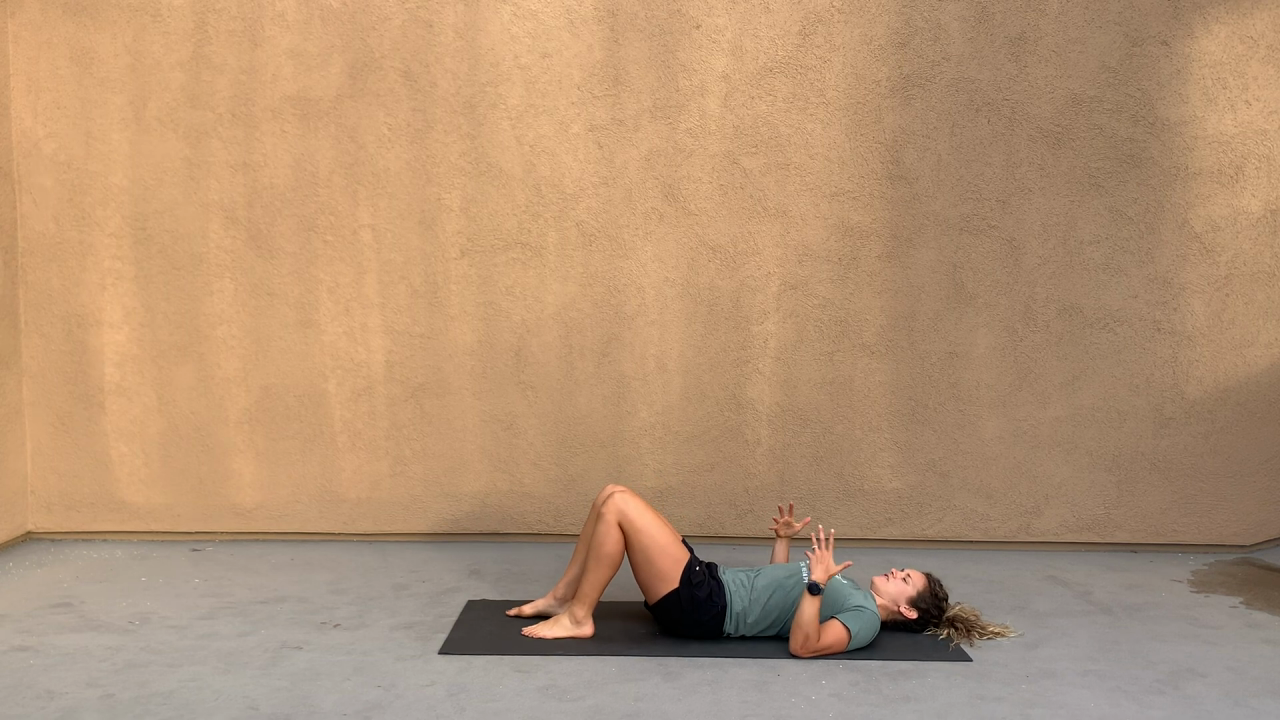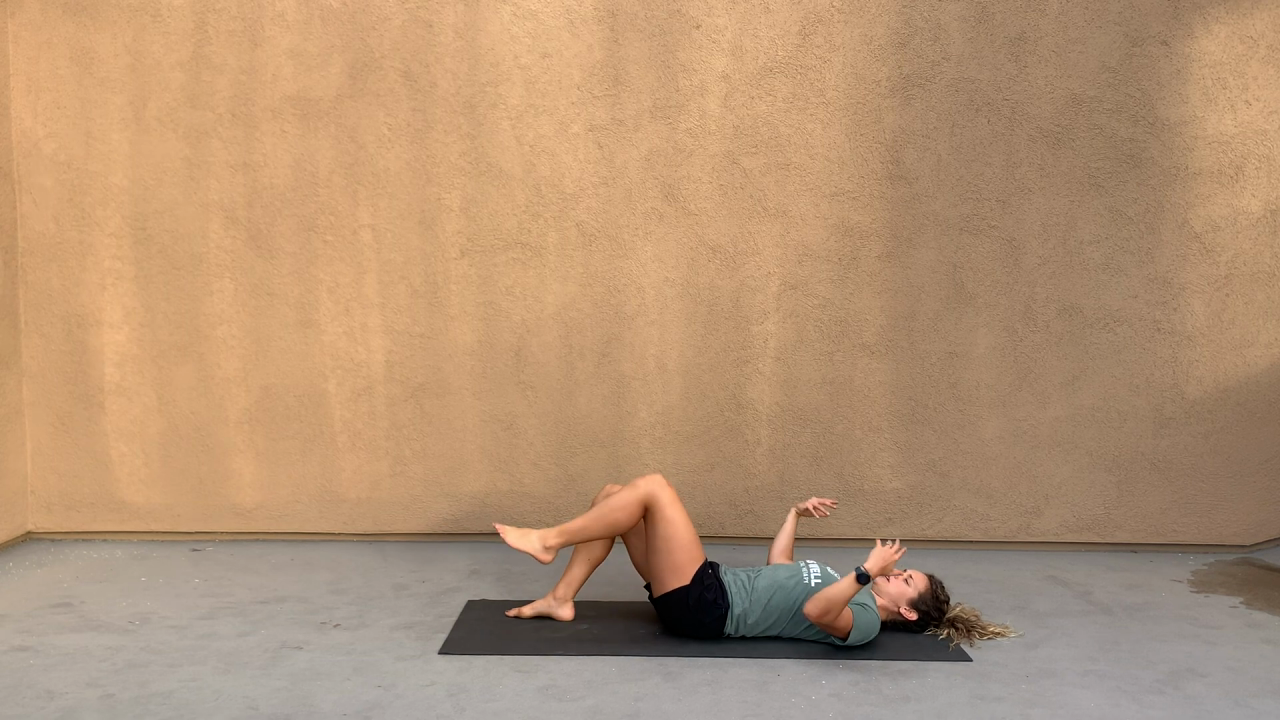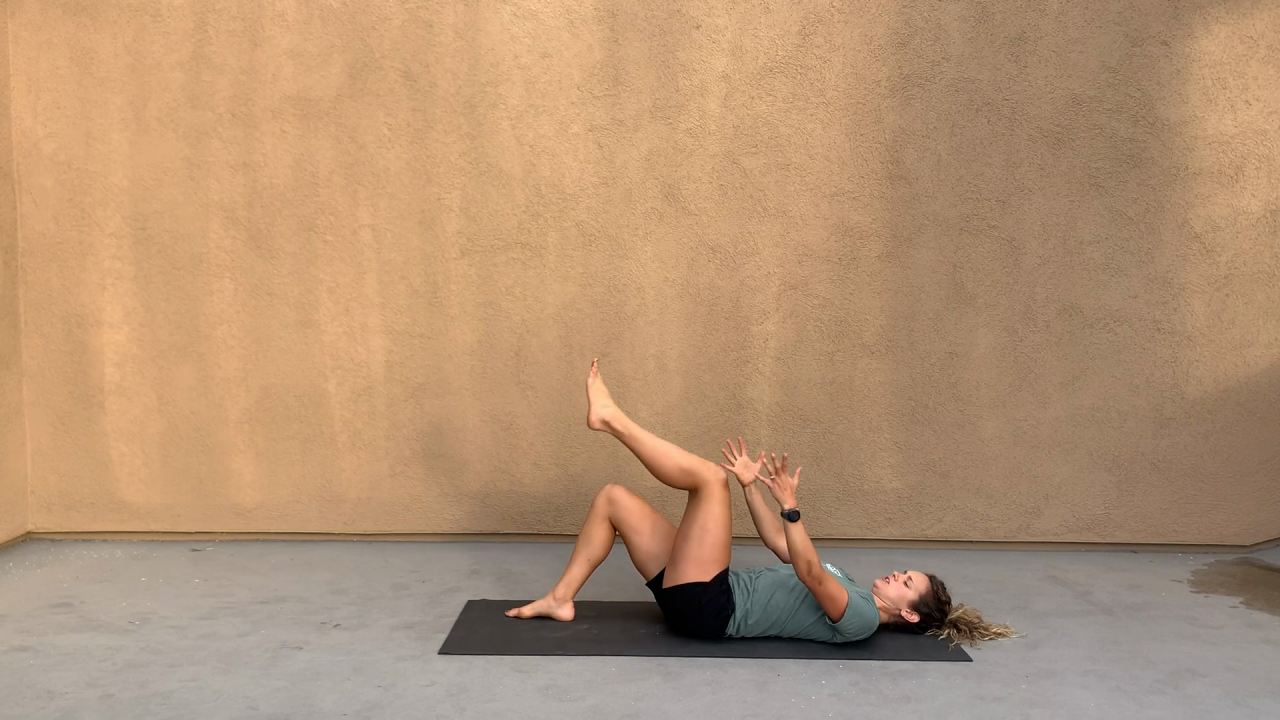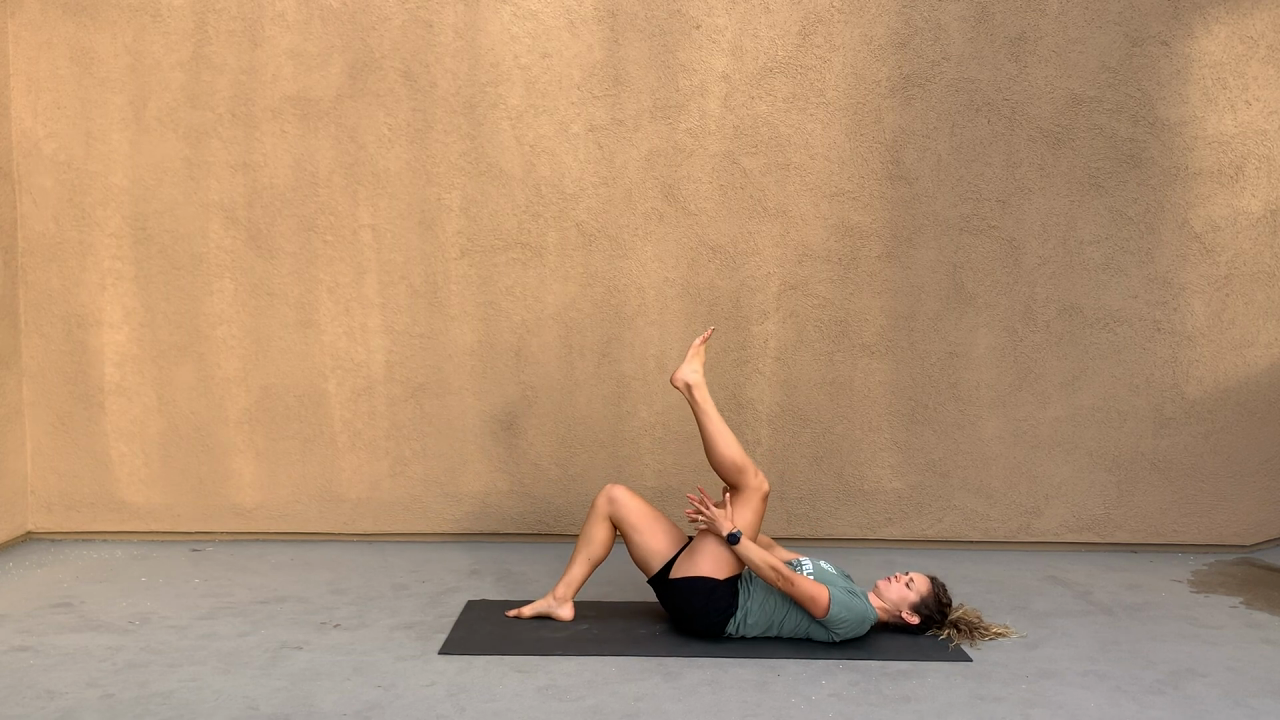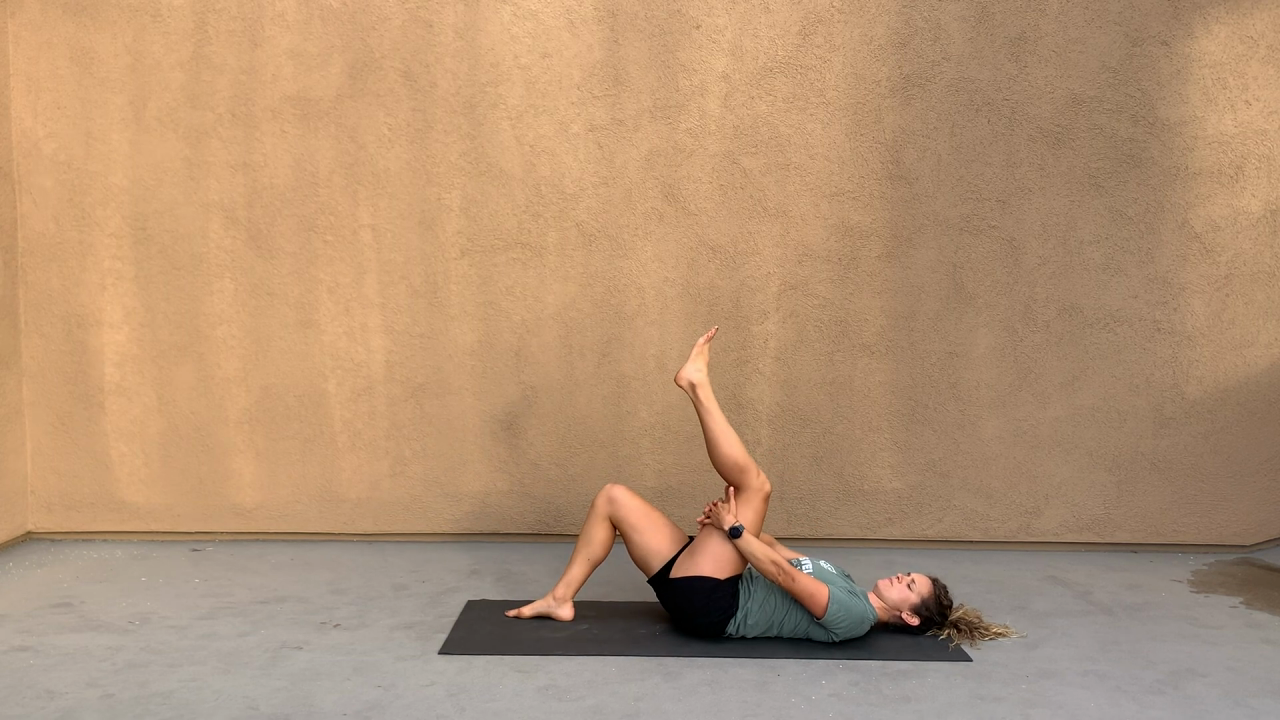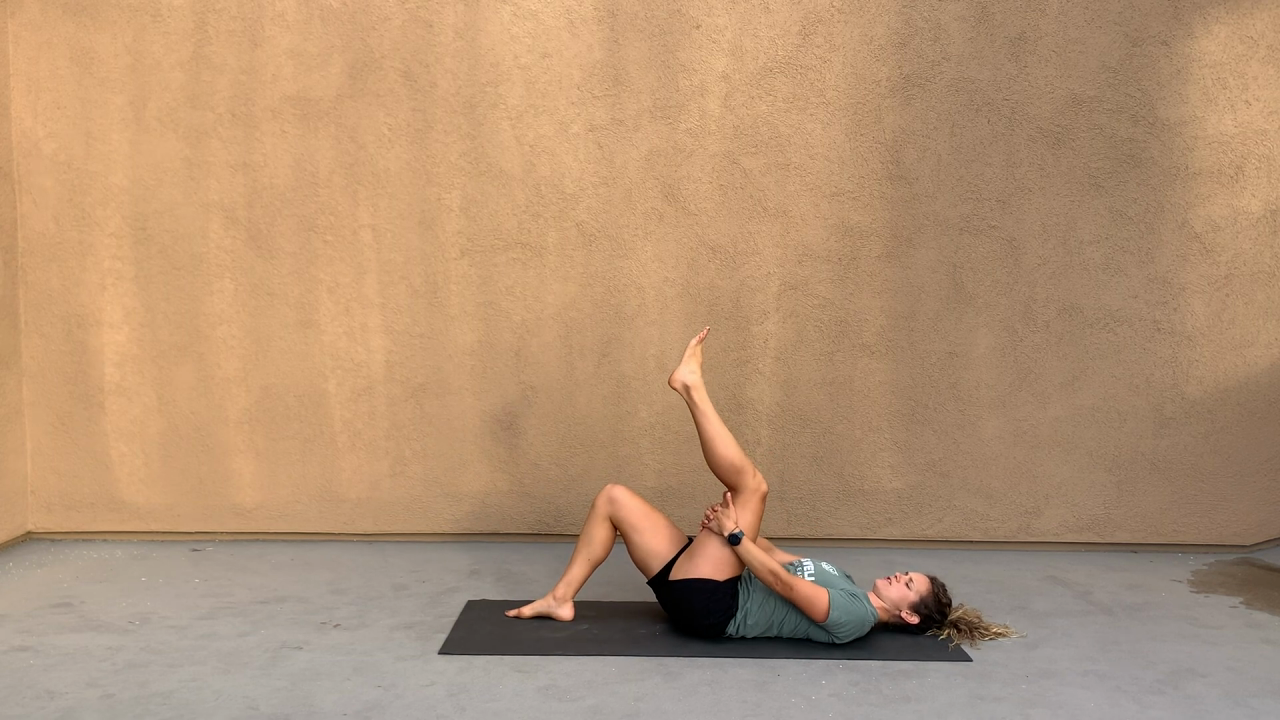
dt=0.5s
person 1, frame 1
left shoulder: (864, 618)
right shoulder: (854, 591)
left elbow: (801, 644)
left wrist: (818, 582)
right wrist: (783, 538)
left hip: (700, 608)
right hip: (707, 583)
left knee: (618, 507)
right knee: (613, 495)
left ankle: (579, 617)
right ankle: (561, 596)
person 1, frame 2
left shoulder: (862, 621)
right shoulder: (848, 591)
left elbow: (812, 610)
left wrist: (865, 573)
right wrist: (795, 515)
left hip: (702, 606)
right hip: (711, 584)
left knee: (655, 486)
right knee: (613, 494)
left ankle: (549, 539)
right ankle: (560, 599)
person 1, frame 3
left shoulder: (859, 618)
right shoulder: (846, 588)
left elbow: (808, 570)
right elbow: (787, 552)
left wrist: (789, 508)
right wrist: (750, 486)
left hip: (706, 608)
right hip: (696, 596)
left knee: (709, 477)
right knee: (612, 497)
left ankle: (611, 418)
right ankle: (560, 601)
person 1, frame 4
left shoulder: (854, 617)
right shoulder: (845, 587)
left elbow: (784, 579)
right elbow: (773, 551)
left wrist: (728, 533)
right wrist: (728, 519)
left hip: (707, 604)
right hip: (696, 590)
left knee: (754, 483)
right knee: (613, 498)
left ankle: (695, 387)
right ankle: (560, 600)
person 1, frame 5
left shoulder: (853, 617)
right shoulder: (845, 588)
left elbow: (784, 575)
right elbow: (776, 550)
left wrist: (732, 529)
right wrist: (734, 524)
left hip: (707, 605)
right hip: (695, 591)
left knee: (755, 484)
right knee: (612, 497)
left ankle: (698, 387)
right ankle: (560, 600)
person 1, frame 6
left shoulder: (853, 619)
right shoulder: (845, 587)
left elbow: (784, 583)
right elbow: (776, 556)
left wrist: (733, 534)
right wrist: (735, 527)
left hip: (706, 605)
right hip: (695, 590)
left knee: (751, 484)
right knee: (613, 498)
left ankle: (693, 388)
right ankle: (560, 599)
